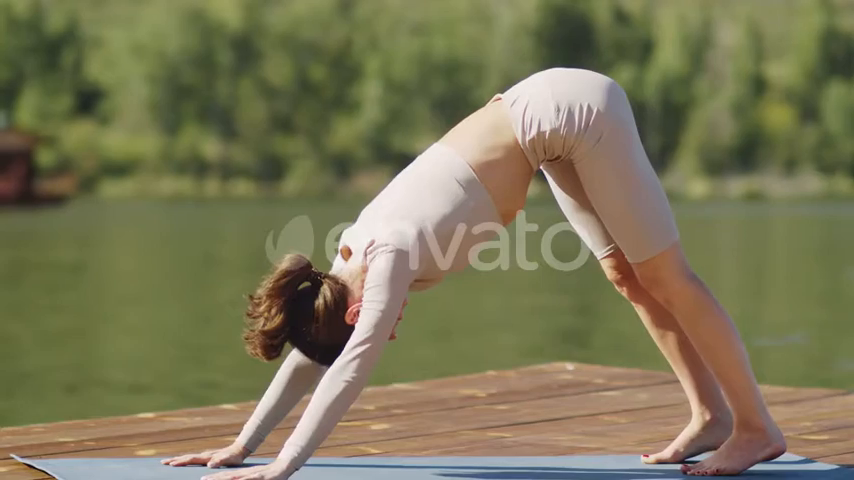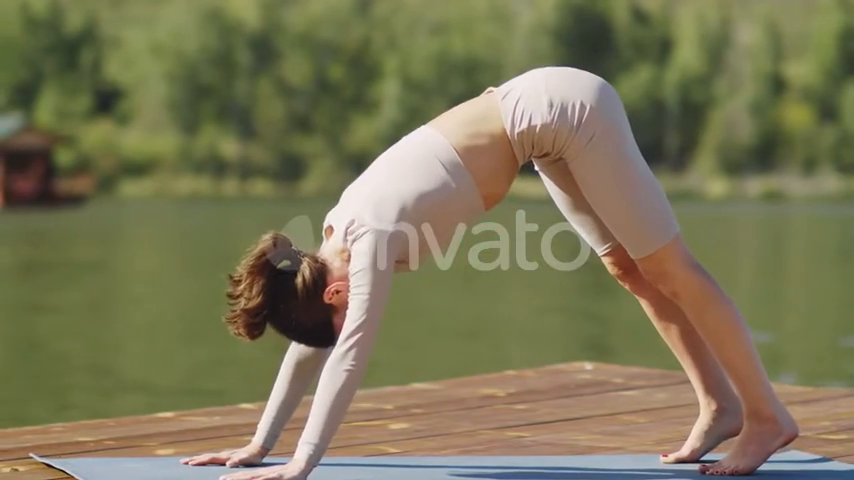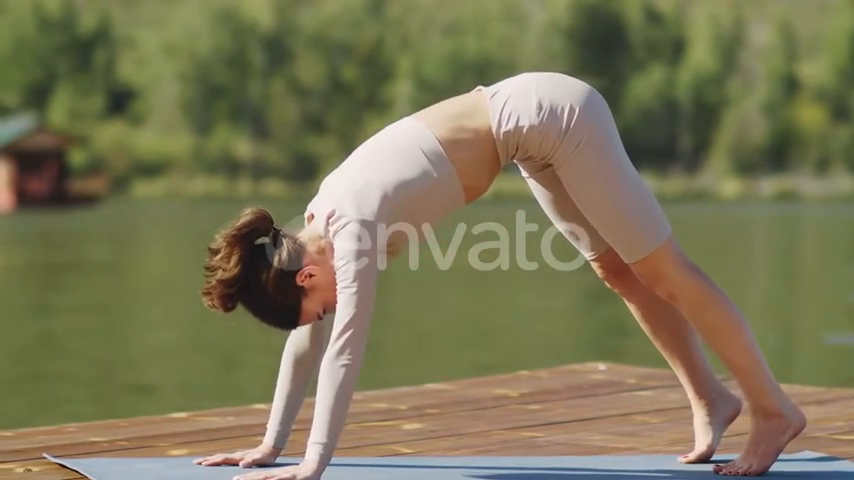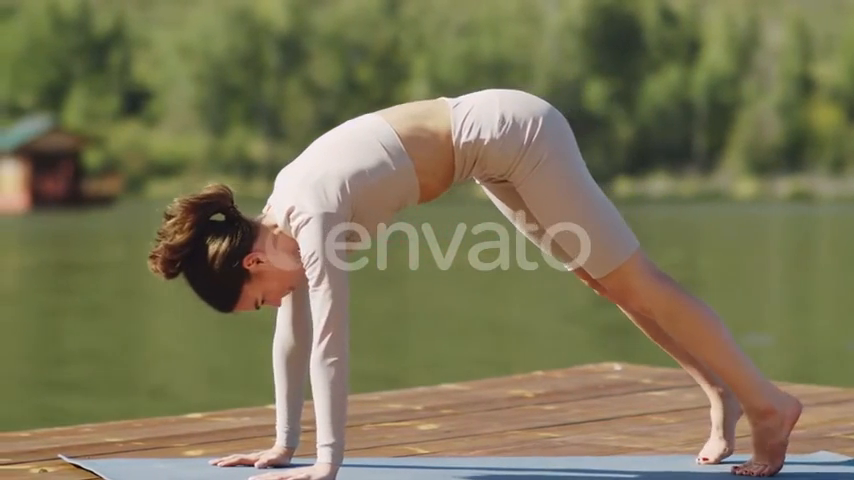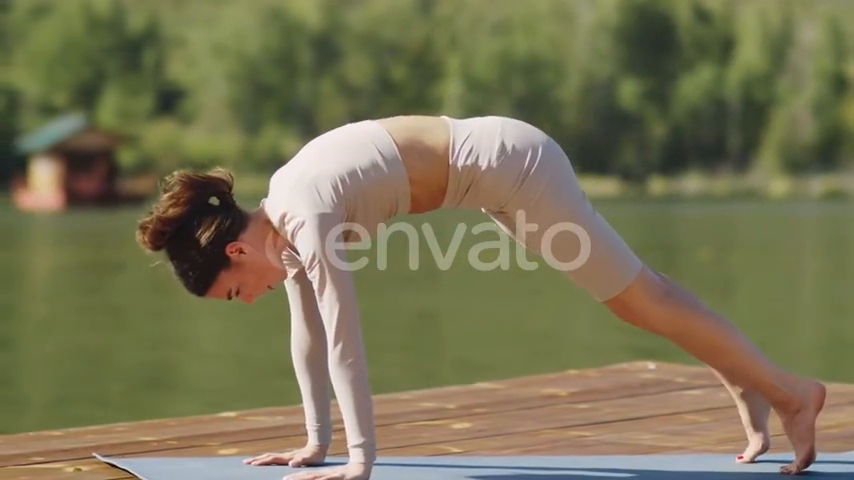
dt=1s
person 1, frame 1
left shoulder: (388, 256)
right shoulder: (354, 248)
left elbow: (351, 367)
right elbow: (306, 356)
left hip: (576, 111)
right hip: (549, 111)
left knee: (663, 276)
right knee: (628, 276)
left ankle: (756, 425)
right ankle: (711, 415)
person 1, frame 2
left shoulder: (370, 234)
right shoulder: (338, 230)
left elbow: (349, 353)
right elbow: (309, 345)
left hip: (567, 110)
right hip: (546, 114)
left knee: (668, 269)
right knee: (630, 270)
left ankle: (766, 414)
right ankle: (720, 406)
person 1, frame 3
left shoulder: (350, 226)
right shoulder: (320, 217)
left elbow: (344, 347)
right elbow: (307, 342)
left hip: (553, 117)
right hip: (535, 119)
left knee: (661, 271)
right knee: (618, 272)
left ankle: (774, 408)
right ankle: (710, 398)
person 1, frame 4
left shoulder: (312, 216)
right shoulder: (278, 213)
left elbow: (327, 341)
right elbow: (291, 335)
left hip: (514, 134)
right hip: (495, 139)
left knee: (634, 281)
right knee: (605, 280)
left ankle: (768, 403)
right ankle: (722, 389)
person 1, frame 5
left shoulder: (305, 216)
right shoulder: (276, 214)
left elbow: (342, 340)
right elbow: (306, 333)
left hip: (508, 163)
right hip: (494, 164)
left knee: (638, 297)
right knee: (628, 291)
left ankle: (789, 392)
right ankle: (745, 384)
